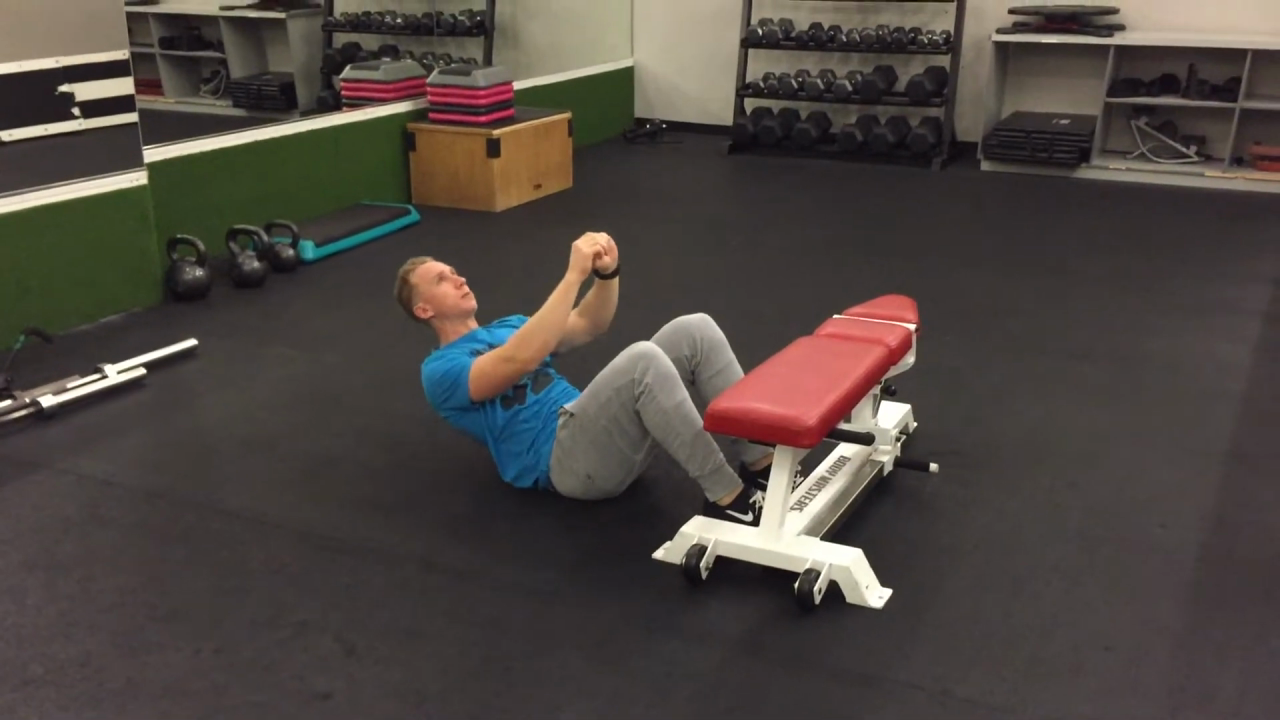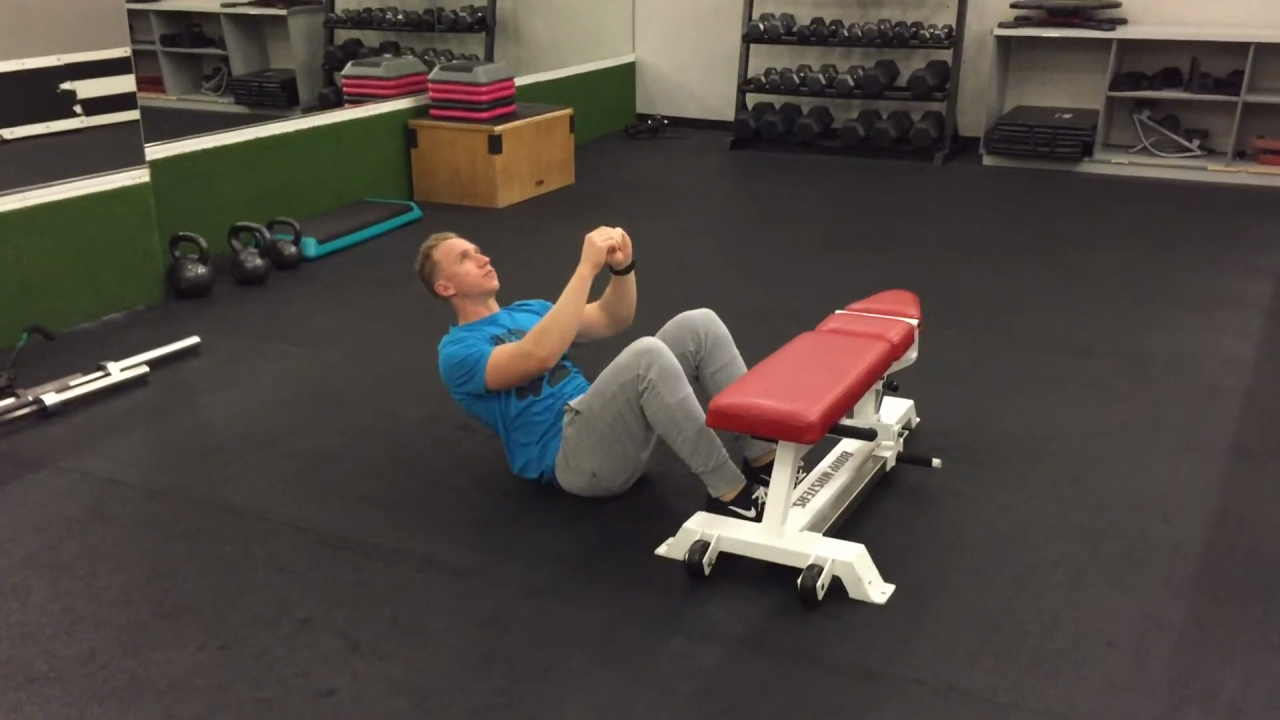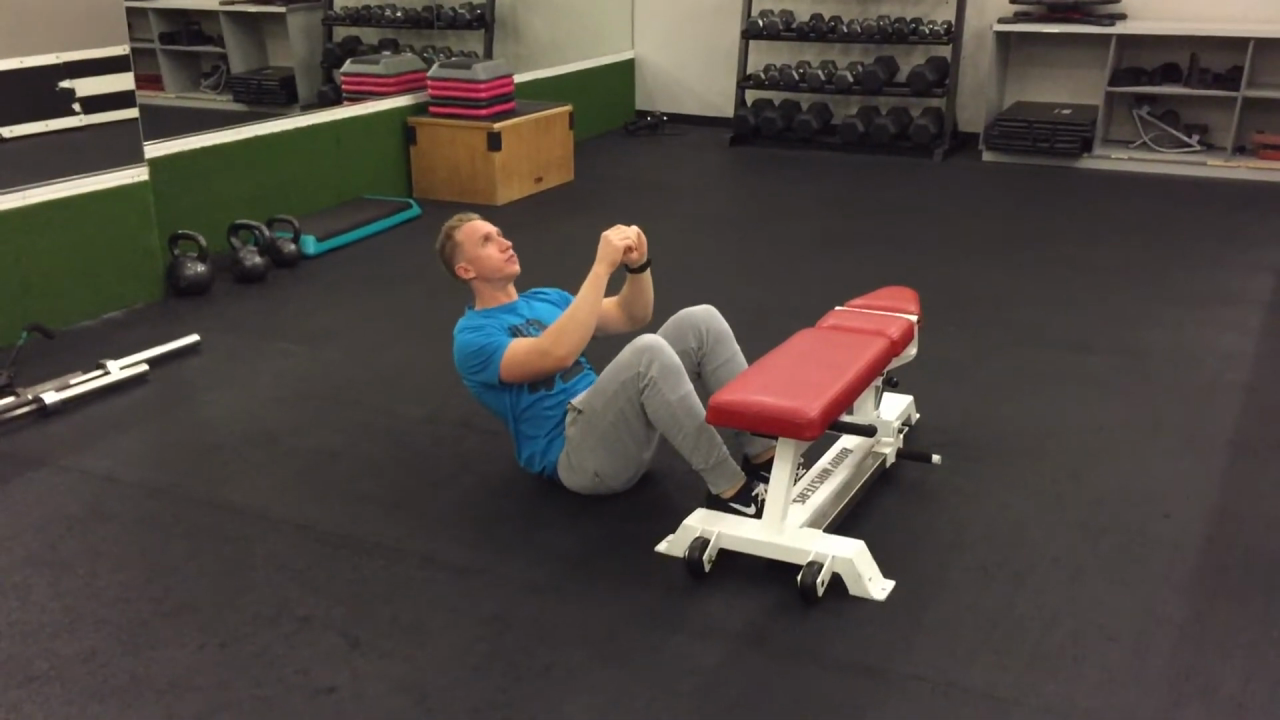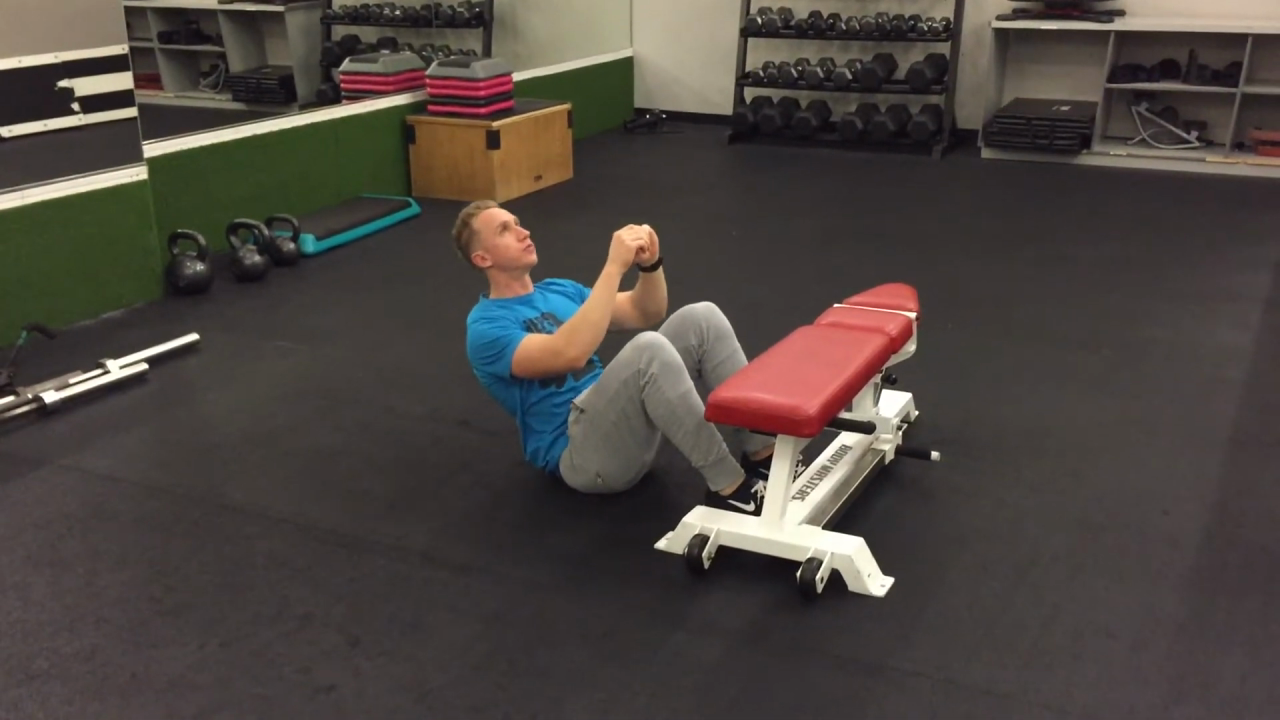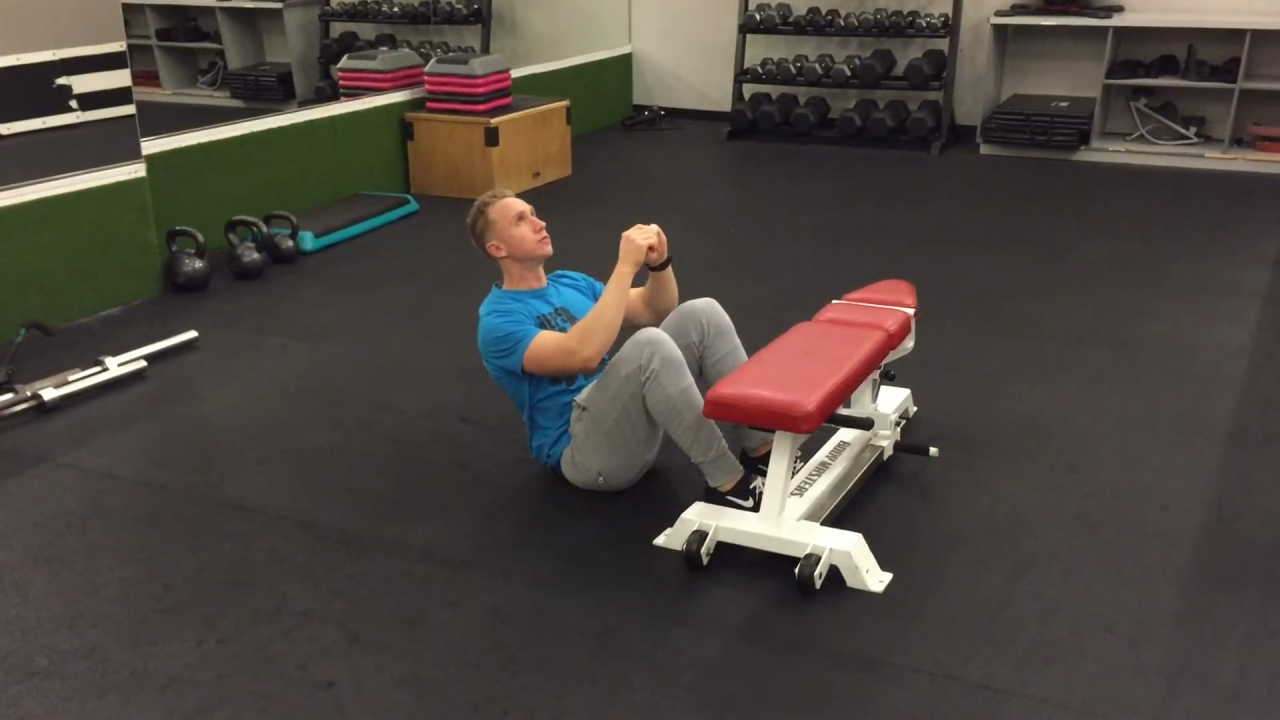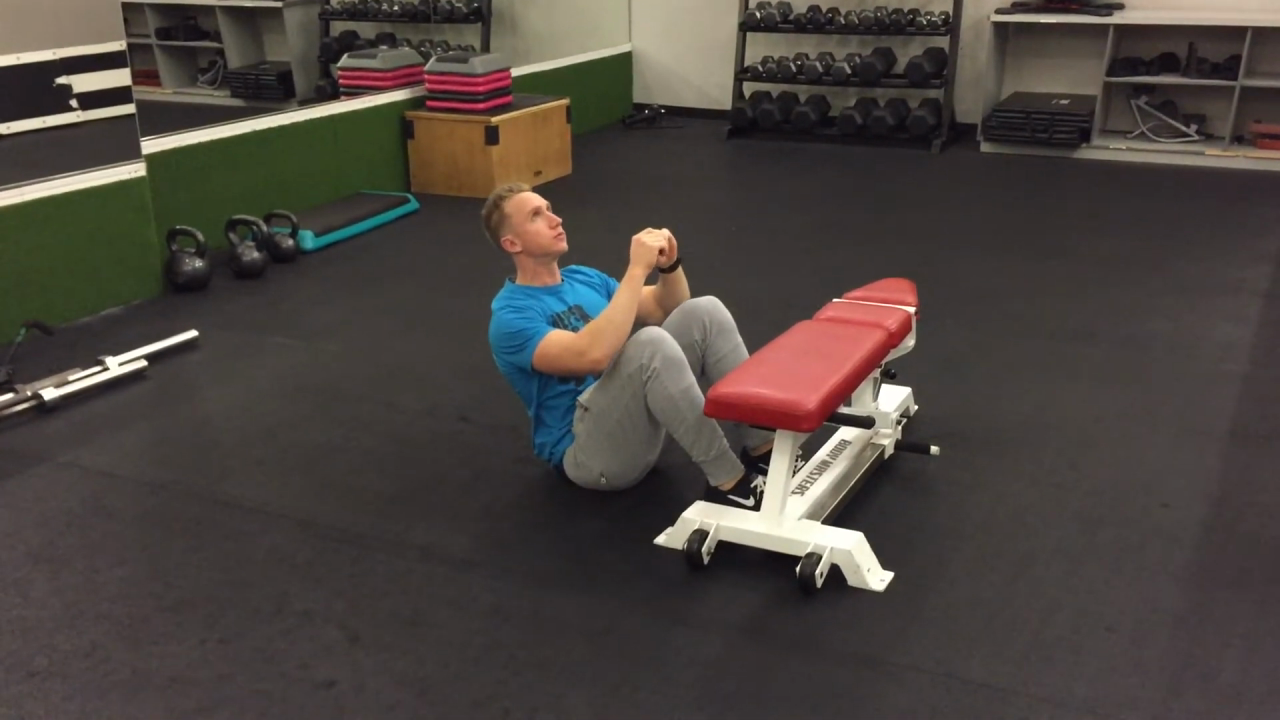
dt=0.4s
person 1, frame 1
left shoulder: (505, 327)
right shoulder: (441, 371)
left elbow: (590, 325)
right elbow: (521, 360)
left wrist: (606, 271)
right wrist: (574, 274)
left hip: (598, 429)
right hip: (566, 459)
left knee: (694, 330)
right knee: (643, 359)
left ankle: (761, 464)
right ankle: (728, 498)
person 1, frame 2
left shoulder: (528, 311)
right shoulder: (458, 352)
left elbow: (614, 319)
right elbow: (539, 356)
left wrist: (621, 266)
right wrist: (586, 268)
left hip: (604, 423)
right hip: (572, 456)
left knee: (698, 326)
right knee: (647, 354)
left ankle: (763, 462)
right ankle: (730, 494)
person 1, frame 3
left shoulder: (543, 300)
right shoulder: (474, 337)
left elbow: (633, 317)
right elbow: (557, 354)
left wrist: (637, 265)
right wrist: (602, 267)
left hip: (612, 419)
right hip: (574, 452)
left knee: (700, 321)
right knee: (648, 351)
left ankle: (763, 458)
right ankle: (730, 491)
person 1, frame 4
left shoulder: (559, 291)
right shoulder: (487, 327)
left elbow: (647, 314)
right elbow: (569, 354)
left wrist: (649, 263)
right wrist: (614, 267)
left hip: (618, 414)
right hip: (579, 452)
left knee: (701, 318)
right knee: (649, 348)
left ankle: (762, 455)
right ankle: (730, 488)
person 1, frame 5
left shoulder: (570, 283)
right shoulder: (500, 320)
left elbow: (657, 311)
right elbow: (583, 354)
left wrist: (658, 263)
right wrist: (626, 266)
left hip: (626, 411)
right hip: (582, 449)
left knee: (702, 314)
right knee: (650, 344)
left ankle: (761, 451)
right ankle: (728, 484)
person 1, frame 6
left shoulder: (583, 279)
right shoulder: (512, 316)
left elbow: (667, 310)
right elbow: (592, 355)
left wrist: (669, 265)
right wrist: (637, 269)
left hip: (635, 417)
right hip: (586, 450)
left knee: (704, 313)
right knee: (651, 343)
left ankle: (761, 450)
right ankle: (729, 482)
